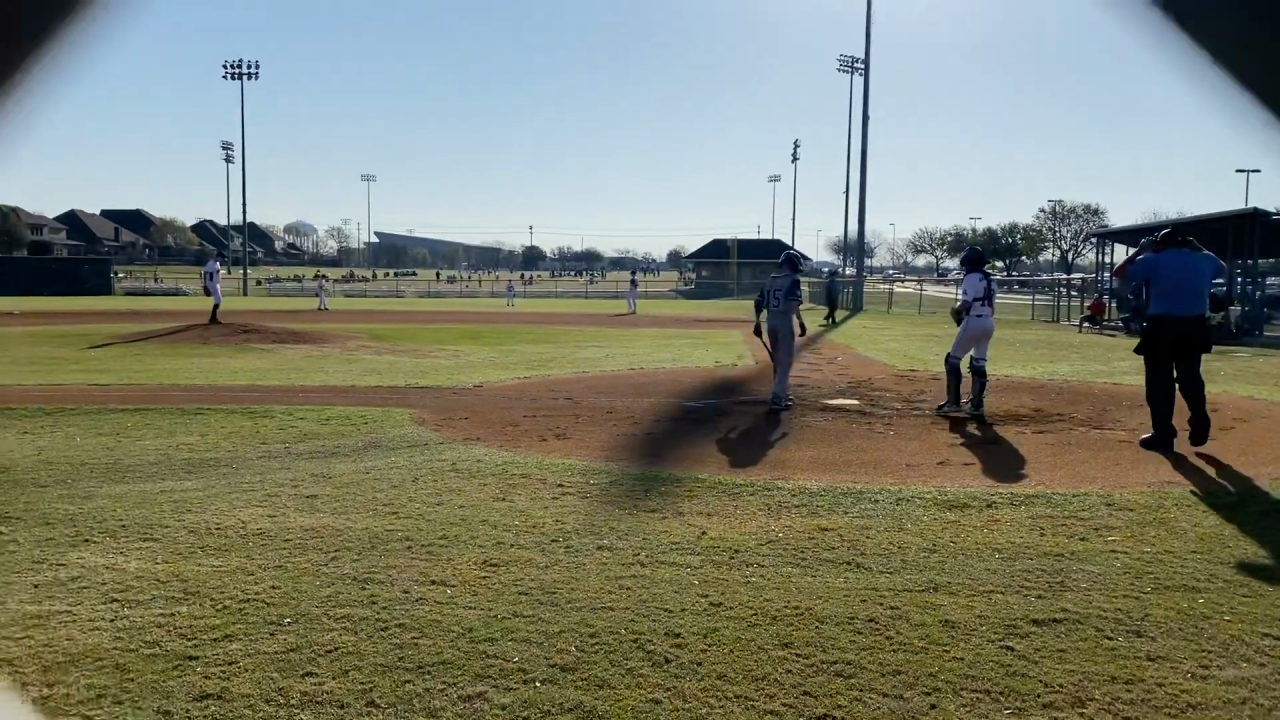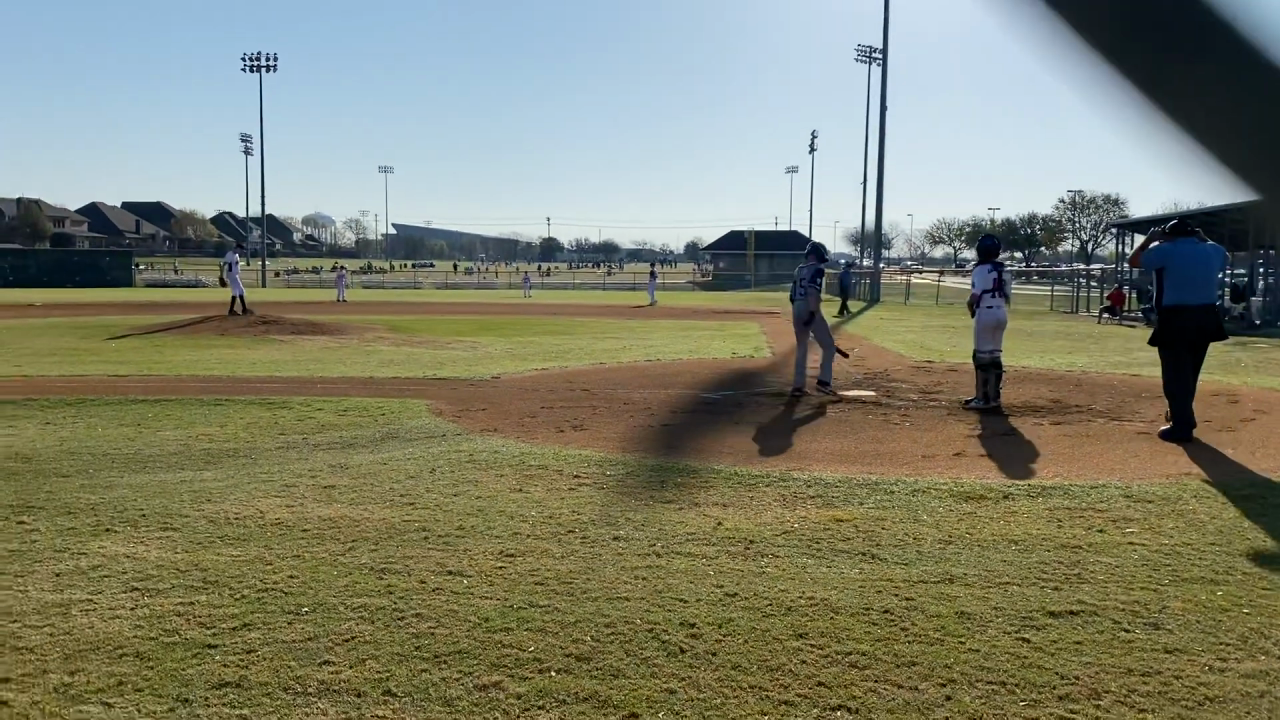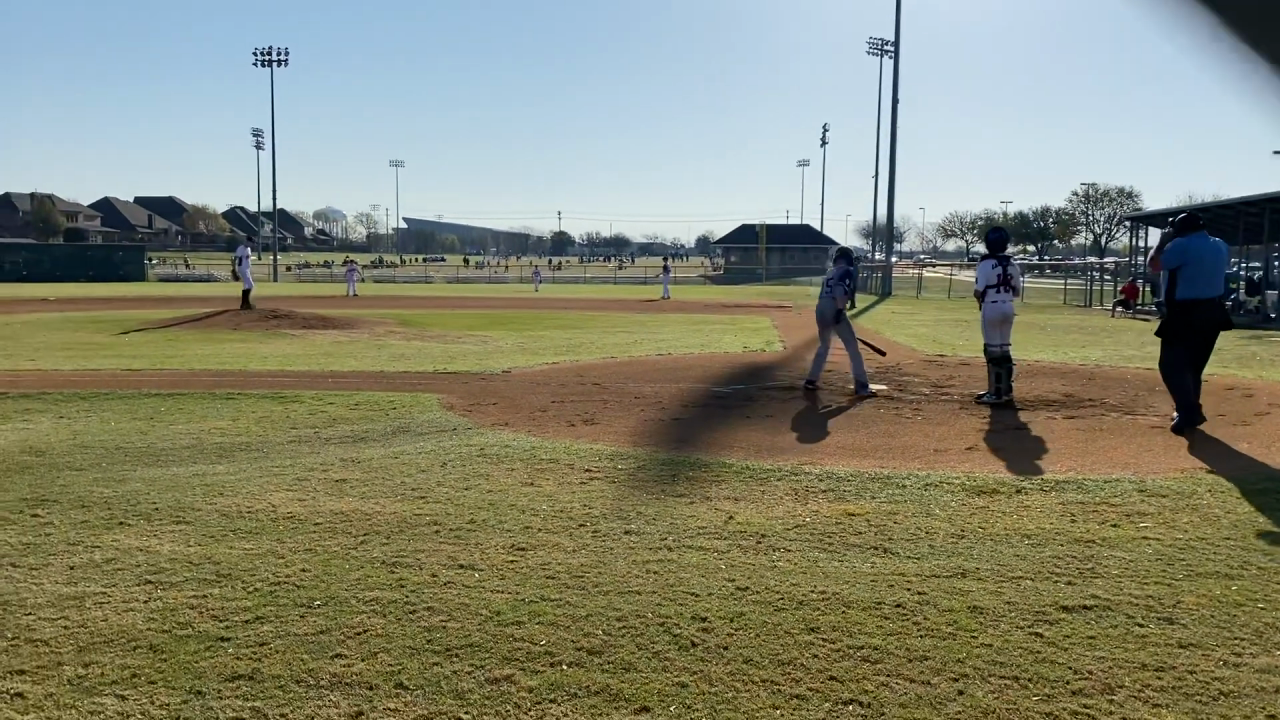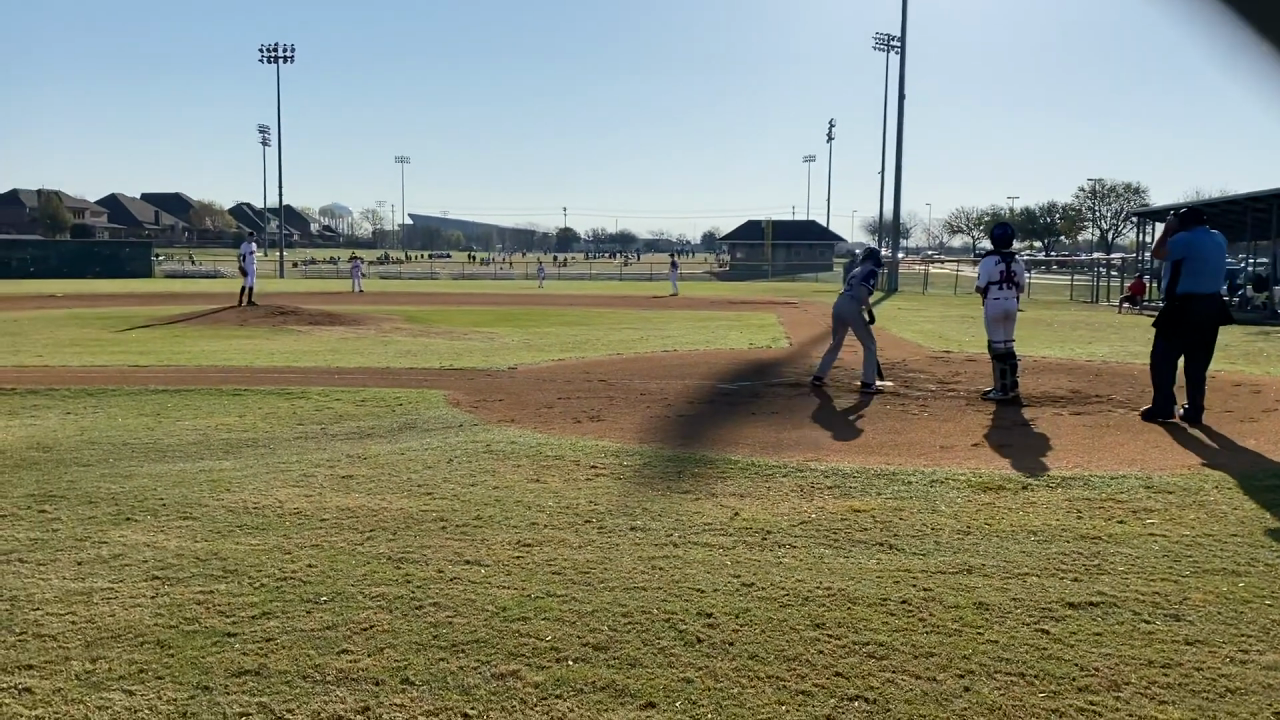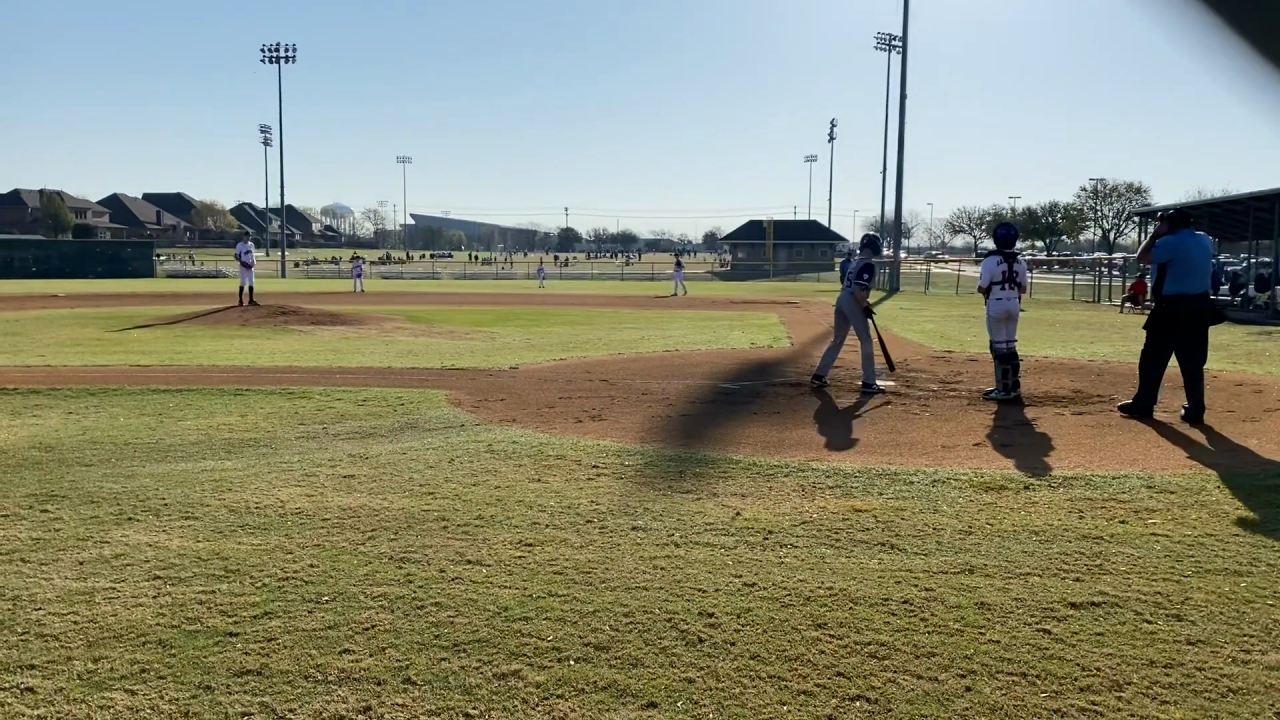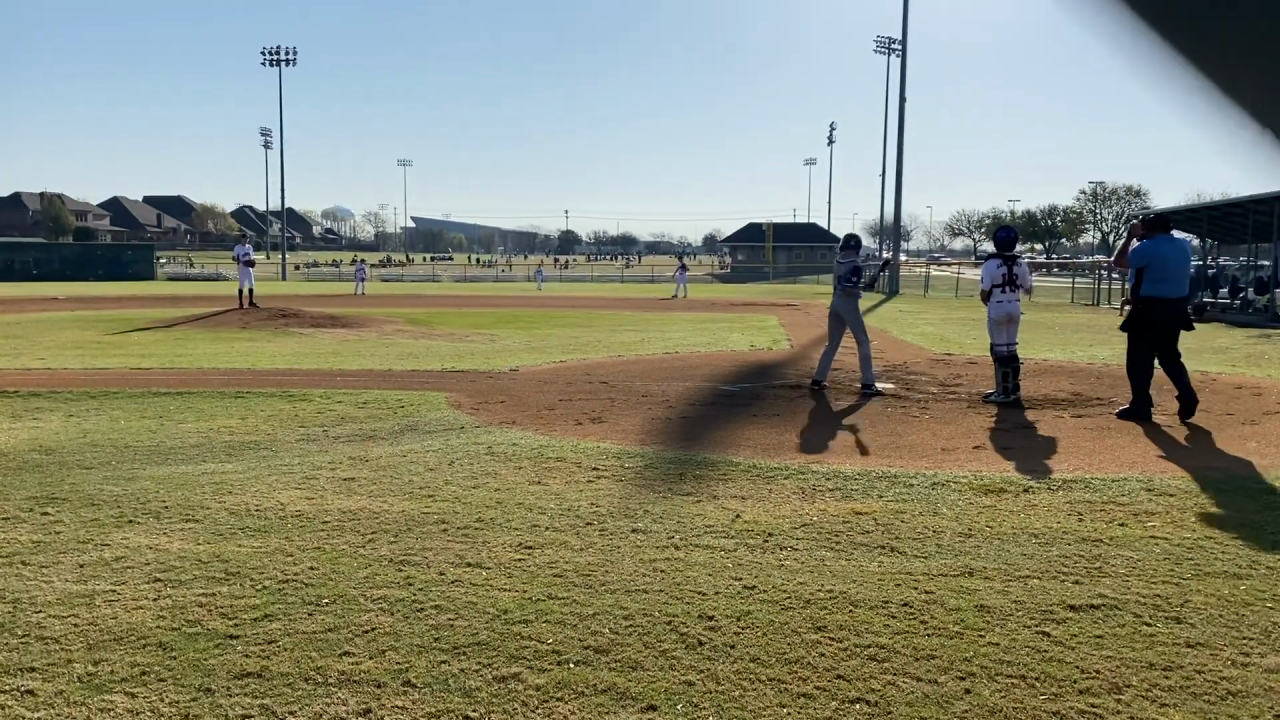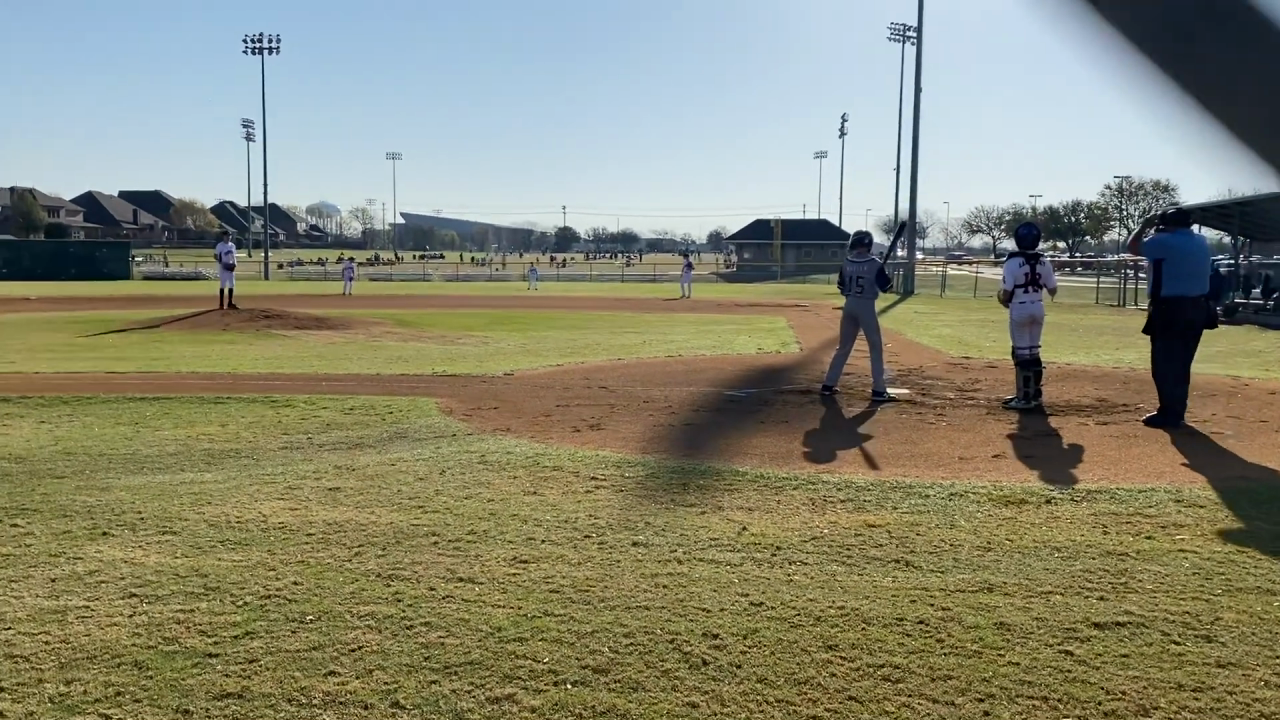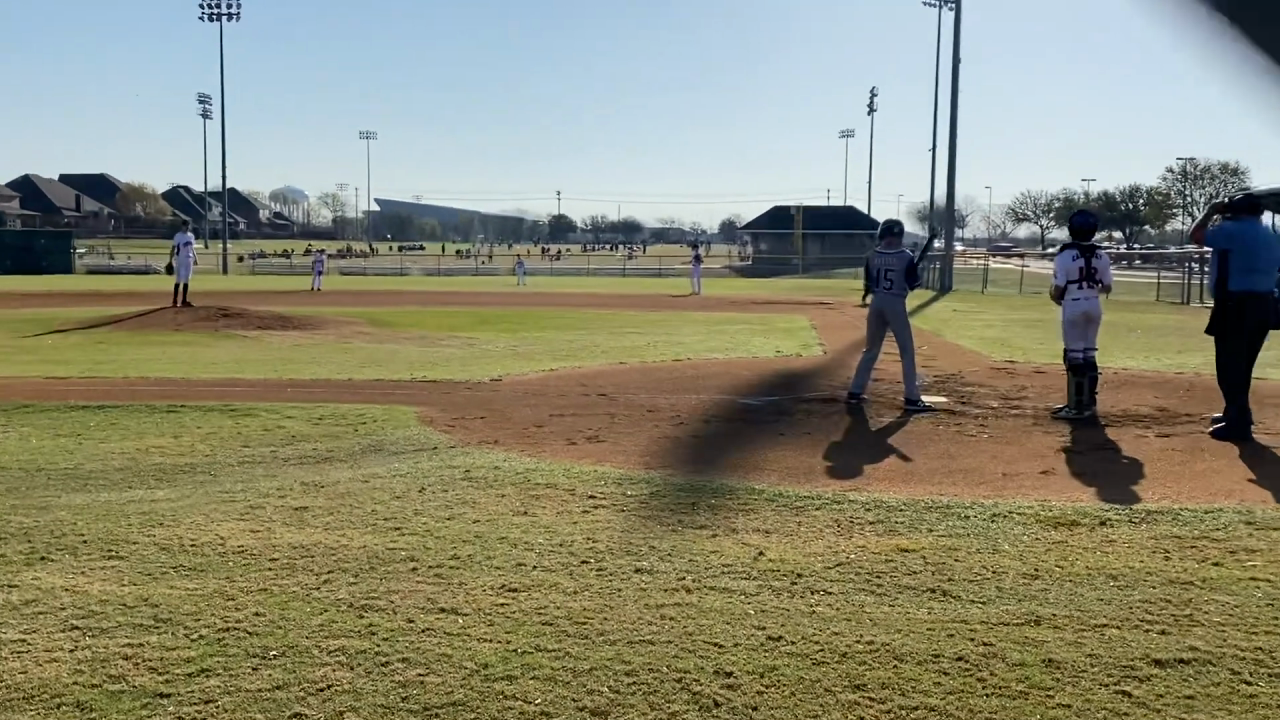
dt=0.3s
person 1, frame 1
left shoulder: (1153, 261)
right shoulder: (1203, 260)
left elbow: (1119, 273)
right elbow: (1221, 269)
left wrist: (1140, 251)
right wrist: (1199, 249)
left hip: (1161, 329)
right hip: (1194, 329)
left knee: (1160, 384)
right knee: (1191, 380)
left ankle: (1162, 435)
right ankle: (1200, 424)
person 1, frame 2
left shoulder: (1166, 250)
right shoulder: (1212, 251)
left elbow: (1134, 261)
right elbow: (1225, 260)
left wrist: (1150, 240)
right wrist: (1204, 239)
left hip: (1175, 319)
right hip: (1206, 318)
left knee: (1175, 374)
right knee: (1189, 372)
left ankle: (1181, 426)
right ankle: (1184, 420)
person 1, frame 3
left shoulder: (1182, 245)
right shoulder: (1220, 246)
left elbow: (1154, 265)
left wrist: (1163, 241)
left hip: (1185, 313)
right hip: (1212, 312)
left knee: (1172, 365)
right knee: (1194, 366)
left ankle: (1189, 414)
right ankle: (1188, 413)
person 1, frame 4
left shoulder: (1186, 239)
right shoulder: (1218, 239)
left elbow: (1158, 253)
left wrist: (1168, 230)
left hip: (1184, 307)
right hip: (1211, 306)
left knee: (1163, 357)
right knee: (1198, 362)
left ankle: (1163, 406)
right ankle: (1193, 410)
person 1, frame 5
left shoulder: (1171, 242)
right shoulder: (1205, 240)
left elbow: (1143, 257)
left wrist: (1156, 235)
left hip: (1172, 308)
right hip: (1199, 307)
left knee: (1153, 358)
right knee: (1193, 362)
left ankle: (1143, 404)
right ankle: (1195, 409)
person 1, frame 6
left shoulder: (1148, 248)
right shoulder: (1183, 245)
left elbow: (1119, 262)
left wrist: (1130, 237)
left hip: (1149, 311)
right hip: (1176, 310)
left knee: (1140, 360)
right knee: (1170, 357)
left ankle: (1141, 407)
right ankle: (1187, 399)
person 1, frame 7
left shoulder: (1165, 242)
right shoulder: (1201, 241)
left elbow: (1133, 247)
left wrist: (1145, 226)
right wrist: (1158, 232)
left hip: (1170, 310)
right hip: (1196, 308)
left knee: (1164, 362)
right knee: (1182, 361)
left ankle: (1169, 413)
right ankle: (1177, 408)
person 1, frame 8
left shoulder: (1232, 230)
left elbow: (1195, 236)
left wrist: (1210, 212)
right wrist: (1219, 217)
left hip: (1236, 307)
left knee: (1231, 367)
right knee: (1242, 366)
left ankle: (1238, 425)
right ankle: (1235, 416)
person 2, frame 1
left shoulder: (971, 277)
right shoulder: (989, 280)
left elbow: (966, 304)
right elbow: (991, 307)
left wrist: (955, 310)
left hip: (973, 322)
right hip: (988, 323)
left knee: (952, 359)
right knee: (979, 364)
left ankle: (954, 401)
right ankle: (977, 406)
person 2, frame 2
left shoulder: (980, 269)
right shoulder: (1003, 271)
left elbow: (974, 297)
right elbow: (1007, 299)
left wrist: (970, 304)
left hip: (985, 314)
right hip: (1001, 314)
left knee: (981, 356)
right knee: (995, 355)
left ankle: (983, 398)
right ankle: (994, 397)
person 2, frame 3
left shoulder: (985, 264)
right shoulder: (1013, 265)
left elbow: (978, 293)
right elbow: (1016, 292)
left wrist: (980, 297)
left hip: (991, 308)
right hip: (1008, 308)
left knee: (992, 350)
right knee: (1004, 349)
left ankle: (995, 393)
right ankle: (1006, 390)
person 2, frame 4
left shoulder: (988, 260)
right shoulder: (1017, 262)
left elbow: (979, 288)
right elbow: (1020, 288)
left wrist: (987, 289)
left hip: (994, 305)
right hip: (1011, 304)
left knee: (997, 346)
right knee: (1008, 345)
left ankle: (1001, 389)
right ankle: (1012, 386)
person 2, frame 5
left shoulder: (990, 260)
right shoulder: (1020, 262)
left elbow: (981, 288)
right elbow: (1023, 289)
left wrist: (990, 290)
left hip: (996, 306)
right hip: (1014, 305)
left knee: (999, 346)
right knee: (1010, 345)
left ankle: (1003, 389)
right ankle: (1014, 386)
person 2, frame 6
left shoulder: (991, 264)
right shoulder: (1020, 264)
left elbow: (984, 292)
right elbow: (1028, 290)
left wrist: (987, 301)
left hip: (997, 309)
right hip: (1014, 308)
left knee: (999, 350)
right knee: (1011, 348)
left ankle: (1003, 392)
right ankle: (1014, 389)
person 2, frame 7
left shoulder: (1013, 262)
right shoulder: (1044, 263)
left elbow: (1006, 293)
right elbow: (1052, 291)
left wrist: (1004, 301)
left hip: (1019, 310)
right hip: (1037, 309)
left knee: (1021, 353)
right knee: (1034, 351)
left ankle: (1024, 398)
right ankle: (1035, 394)
person 2, frame 8
left shoulder: (1065, 255)
right shoulder: (1101, 256)
left elbow: (1057, 290)
right elbow: (1107, 288)
left wrist: (1057, 298)
left hip: (1073, 308)
right hip: (1094, 307)
left knee: (1074, 357)
right knee: (1089, 355)
left ankle: (1075, 407)
right ankle: (1089, 404)
person 3, frame 1
left shoulder: (770, 280)
right shoulder: (793, 280)
left elbow: (758, 303)
right elbow: (793, 303)
left wrist: (757, 323)
right wrist: (801, 323)
left hip: (771, 320)
right hip: (784, 321)
left knee: (778, 360)
right knee: (785, 361)
left ankle: (780, 394)
right ankle: (777, 398)
person 3, frame 2
left shoulder: (798, 270)
right shoulder: (817, 269)
right elbow: (812, 290)
right wrist: (812, 312)
left hip: (796, 310)
right hip: (810, 310)
left knee: (801, 349)
right knee: (829, 346)
left ankle: (798, 387)
right ankle: (823, 381)
person 3, frame 3
left shoulder: (830, 272)
right shoulder: (847, 271)
right elbow: (840, 290)
right wrist: (840, 310)
left hip: (820, 308)
right hip: (833, 309)
left knee: (824, 345)
right knee: (852, 346)
left ankle: (811, 380)
right ankle: (861, 385)
person 3, frame 4
left shoulder: (855, 270)
right shoulder: (872, 271)
right elbow: (863, 291)
left wrist: (863, 314)
right wrist: (869, 311)
left hip: (838, 304)
right hip: (852, 307)
left knee: (836, 343)
right knee: (869, 344)
left ankle: (819, 377)
right ankle: (868, 383)
person 3, frame 5
left shoulder: (856, 261)
right shoulder: (868, 264)
right elbow: (857, 289)
left wrist: (864, 303)
right wrist: (865, 306)
left hip: (842, 300)
right hip: (852, 303)
left knee: (837, 340)
right knee: (866, 342)
left ankle: (819, 375)
right ankle: (868, 383)
person 3, frame 6
left shoulder: (837, 263)
right shoulder: (855, 265)
right elbow: (850, 289)
left wrist: (858, 285)
right wrist: (861, 287)
left hip: (835, 303)
right hip: (849, 305)
left knee: (832, 344)
right knee: (863, 343)
left ankle: (818, 380)
right ankle: (867, 383)
person 3, frame 7
left shoulder: (846, 263)
right shoulder: (875, 264)
left elbow: (842, 288)
right elbow: (886, 287)
right wrist: (882, 273)
left hip: (849, 306)
right hip: (866, 307)
left knee: (843, 348)
right knee: (876, 348)
left ankle: (828, 385)
right ankle: (878, 390)
person 3, frame 8
left shoulder: (873, 256)
right shoulder: (906, 257)
left elbow: (869, 285)
right elbow: (913, 286)
left hip: (876, 303)
right hip: (896, 304)
left knee: (870, 350)
right knee: (907, 351)
left ankle: (855, 392)
right ankle: (912, 398)
